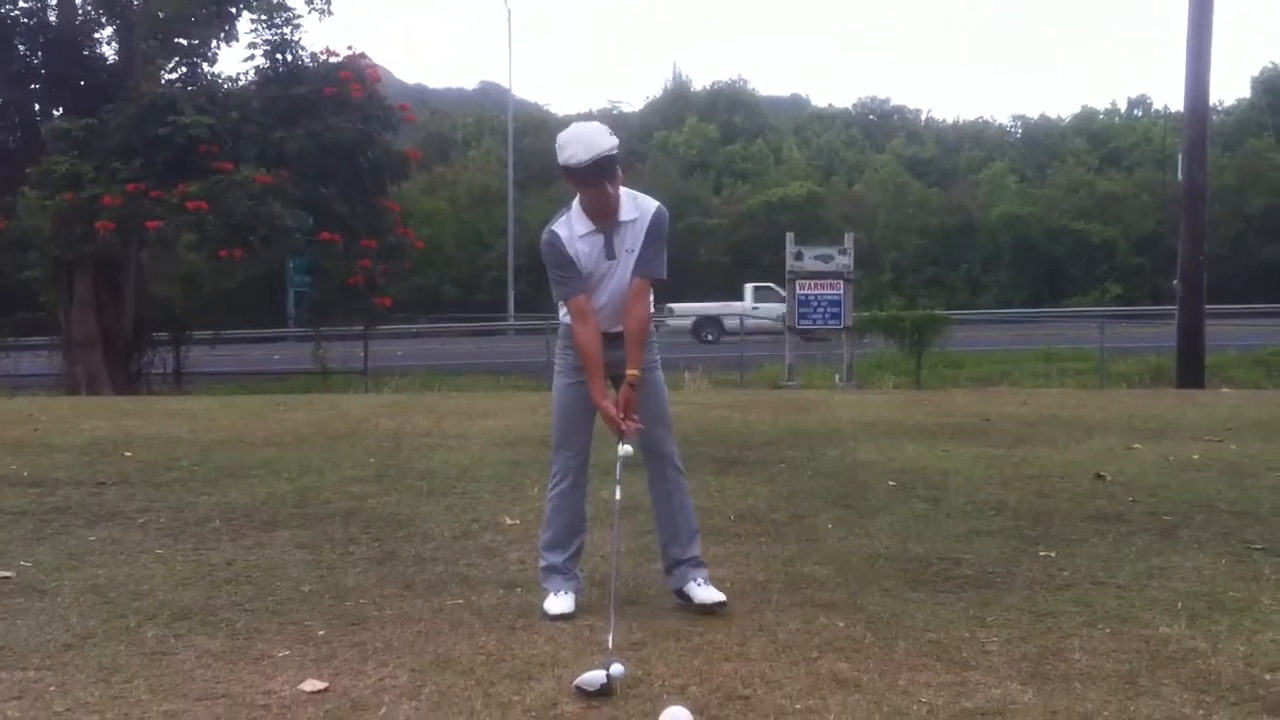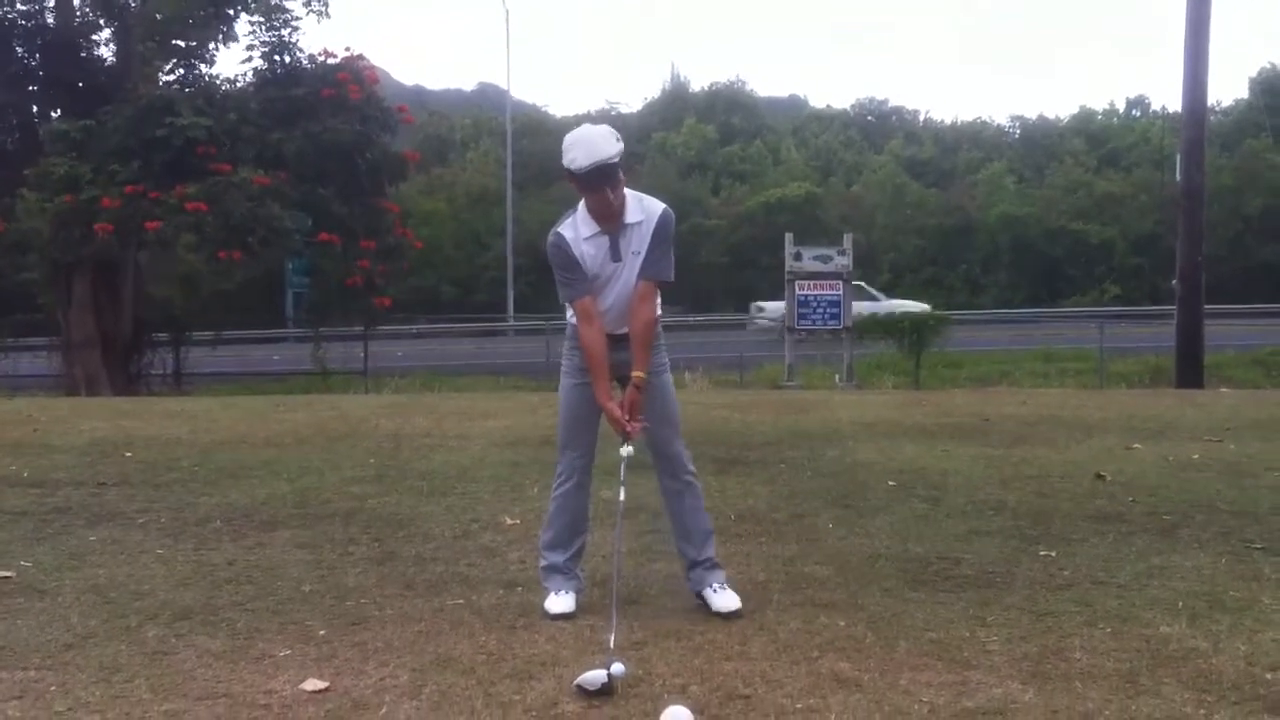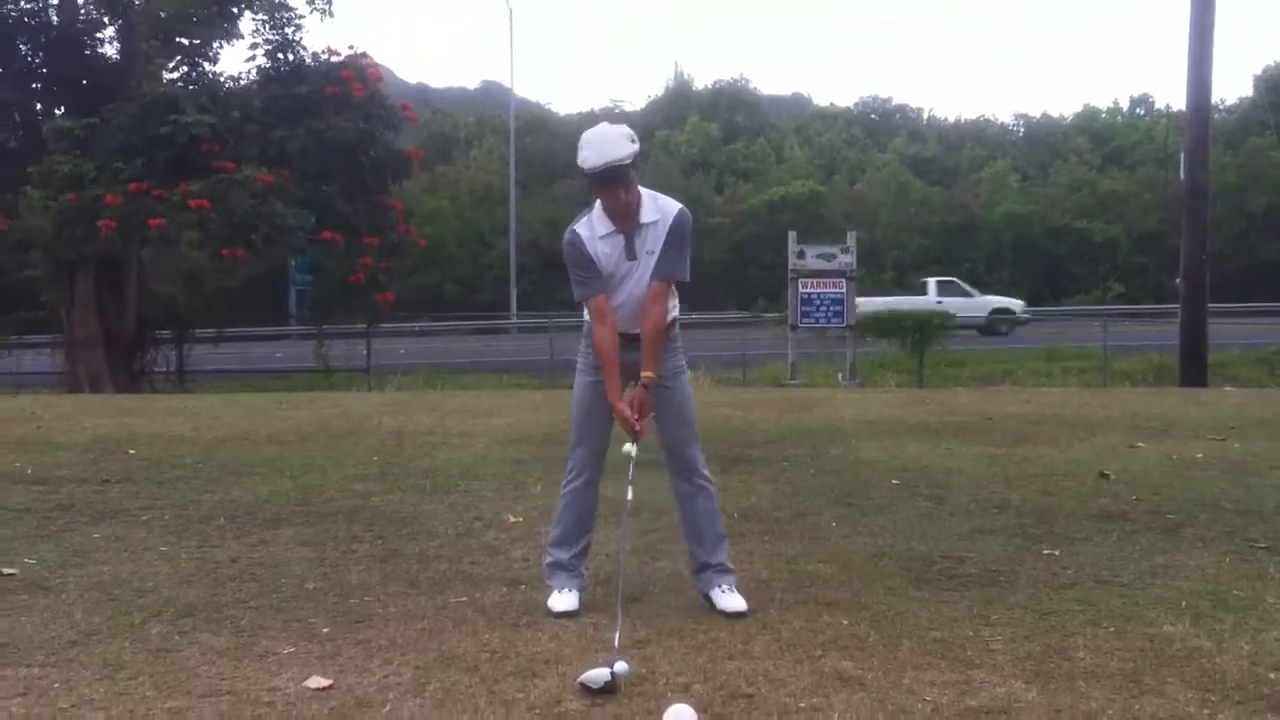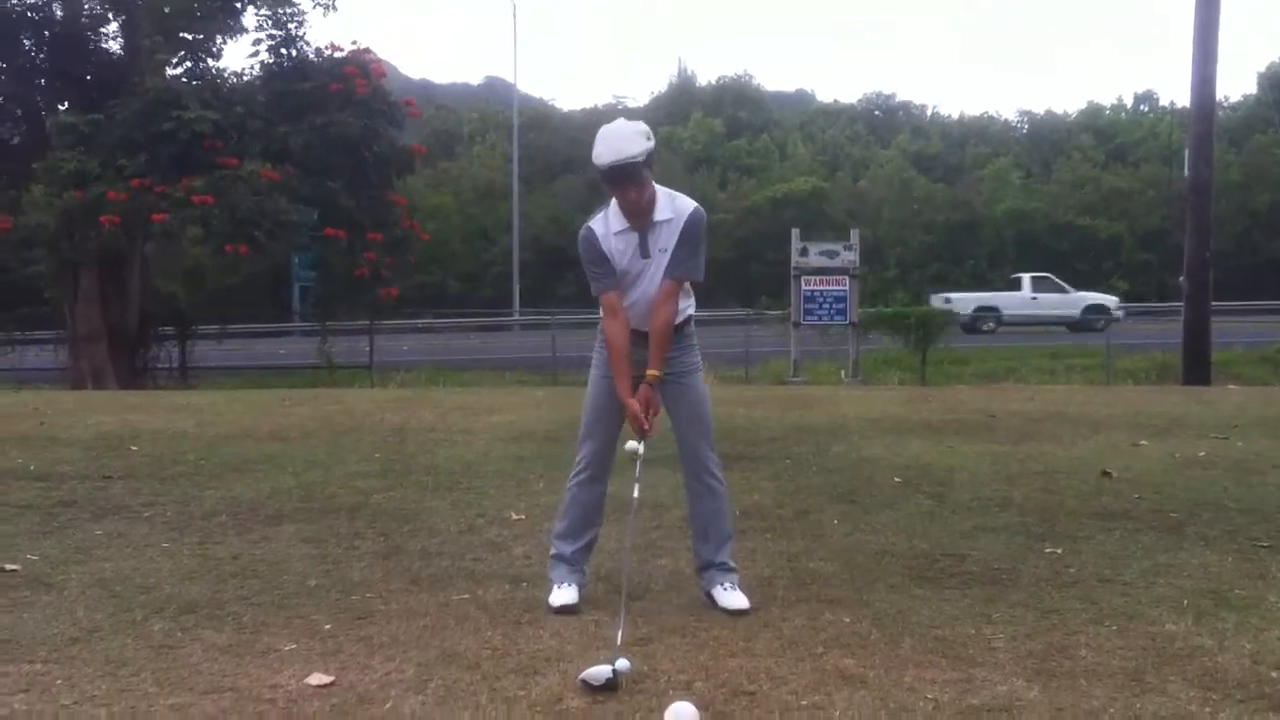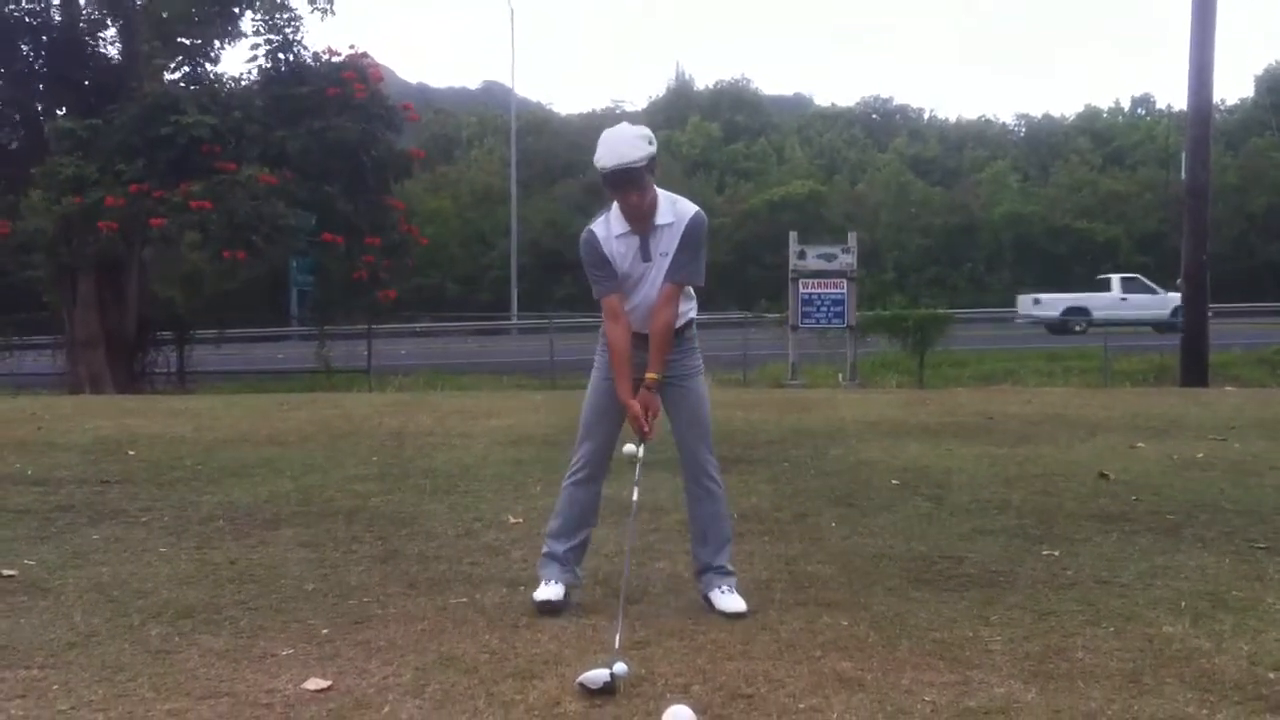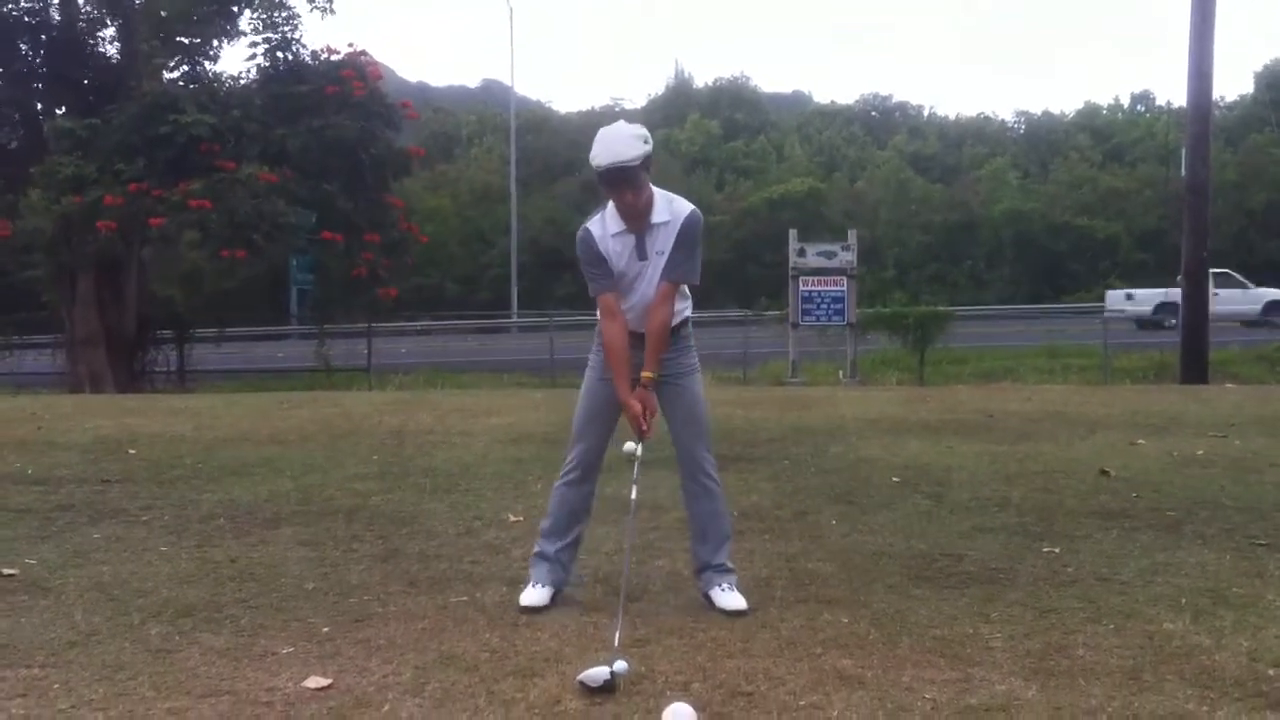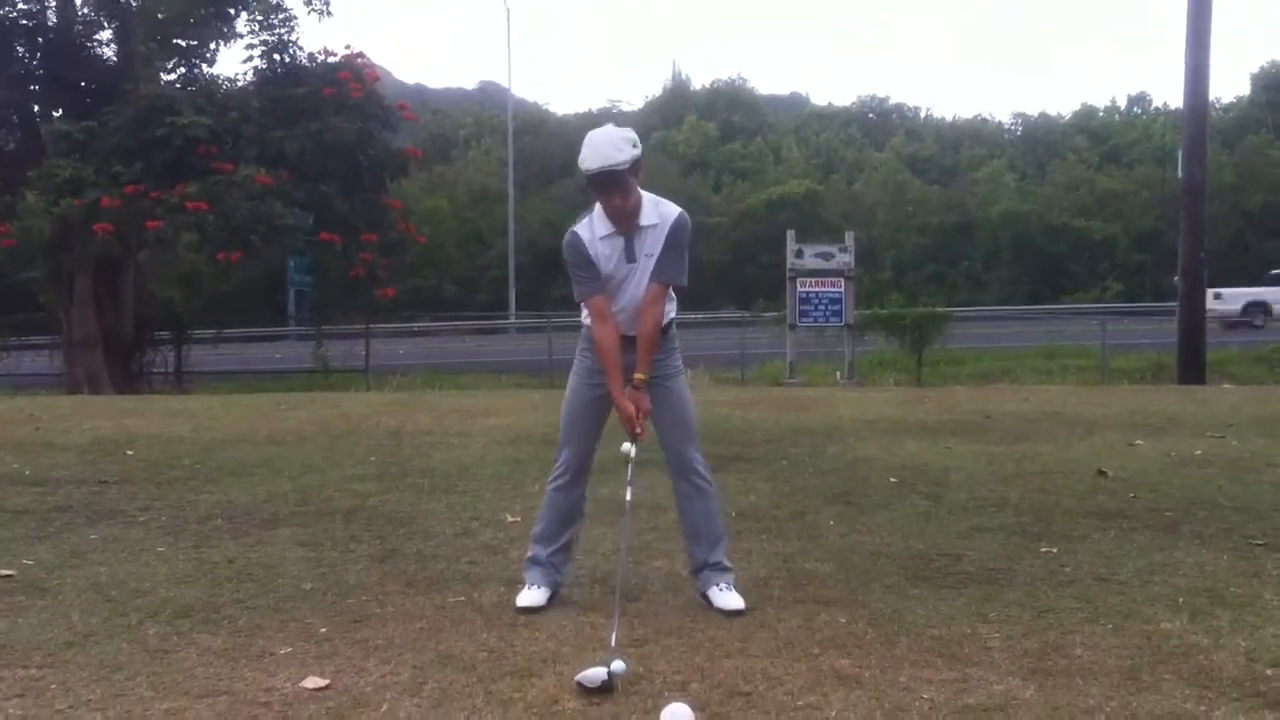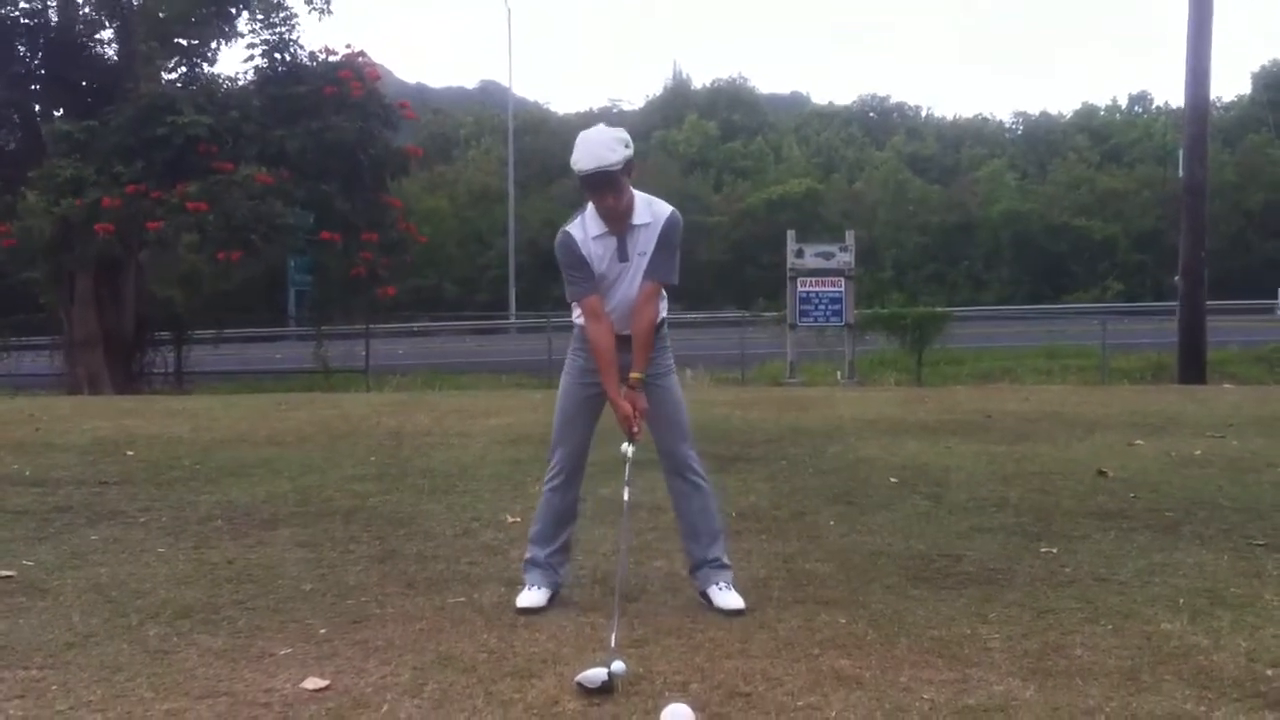
dt=0.1s
person 1, frame 1
left shoulder: (651, 216)
right shoulder: (557, 237)
left elbow: (637, 302)
right elbow: (582, 319)
left wrist: (632, 381)
right wrist: (600, 397)
left hip: (638, 342)
right hip: (579, 347)
left knee: (664, 457)
right knee: (568, 464)
left ankle: (687, 570)
right ankle: (559, 578)
person 1, frame 2
left shoulder: (657, 218)
right shoulder: (563, 239)
left elbow: (643, 304)
right elbow: (587, 320)
left wrist: (637, 383)
right wrist: (603, 398)
left hip: (644, 345)
right hip: (586, 349)
left knee: (674, 459)
right knee: (573, 465)
left ankle: (706, 572)
right ankle: (560, 577)
person 1, frame 3
left shoulder: (673, 217)
right shoulder: (579, 237)
left elbow: (656, 303)
right elbow: (601, 319)
left wrist: (647, 382)
right wrist: (615, 398)
left hip: (661, 344)
right hip: (602, 347)
left knee: (689, 461)
right knee: (584, 462)
left ankle: (715, 574)
right ankle: (564, 575)
person 1, frame 4
left shoulder: (688, 217)
right shoulder: (594, 234)
left elbow: (667, 302)
right elbow: (613, 315)
left wrist: (653, 380)
right wrist: (625, 393)
left hip: (676, 343)
right hip: (617, 344)
left knee: (701, 460)
right knee: (591, 459)
left ankle: (718, 573)
right ankle: (566, 571)
person 1, frame 5
left shoulder: (690, 220)
right shoulder: (596, 237)
left elbow: (666, 305)
right elbow: (615, 318)
left wrist: (652, 383)
right wrist: (626, 396)
left hip: (676, 346)
right hip: (618, 346)
left knee: (701, 462)
right knee: (588, 459)
left ankle: (717, 577)
right ankle: (557, 569)
person 1, frame 6
left shoulder: (685, 219)
right shoulder: (592, 235)
left elbow: (664, 304)
right elbow: (612, 316)
left wrist: (649, 382)
right wrist: (626, 393)
left hip: (673, 346)
right hip: (613, 346)
left knee: (698, 460)
right knee: (581, 459)
left ankle: (716, 574)
right ankle: (548, 569)
person 1, frame 7
left shoulder: (673, 222)
right shoulder: (579, 238)
left elbow: (653, 305)
right elbow: (602, 318)
left wrist: (641, 384)
right wrist: (619, 395)
left hip: (659, 347)
right hip: (599, 348)
left knee: (688, 460)
right knee: (570, 462)
left ankle: (713, 573)
right ankle: (542, 572)
person 1, frame 8
left shoulder: (665, 220)
right shoulder: (571, 238)
left elbow: (646, 304)
right elbow: (596, 319)
left wrist: (637, 382)
right wrist: (614, 394)
left hip: (650, 346)
right hip: (591, 349)
left knee: (682, 459)
right knee: (564, 463)
left ankle: (713, 572)
right ankle: (542, 572)
